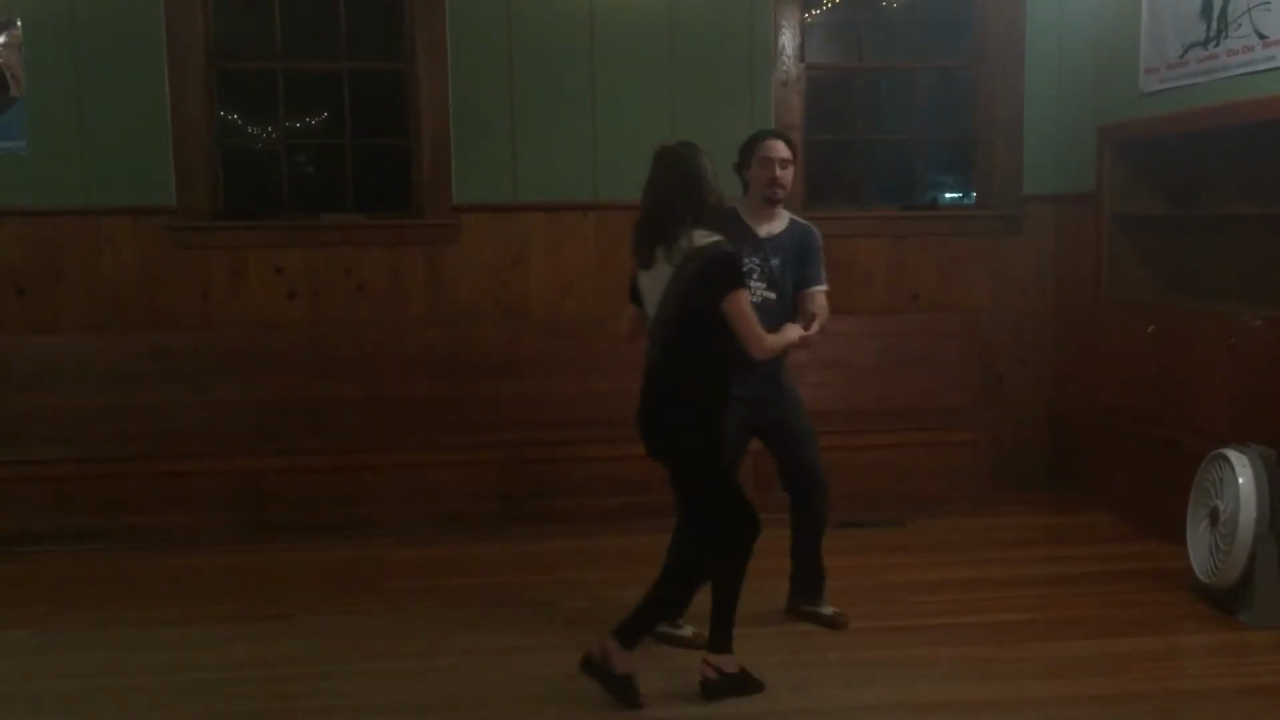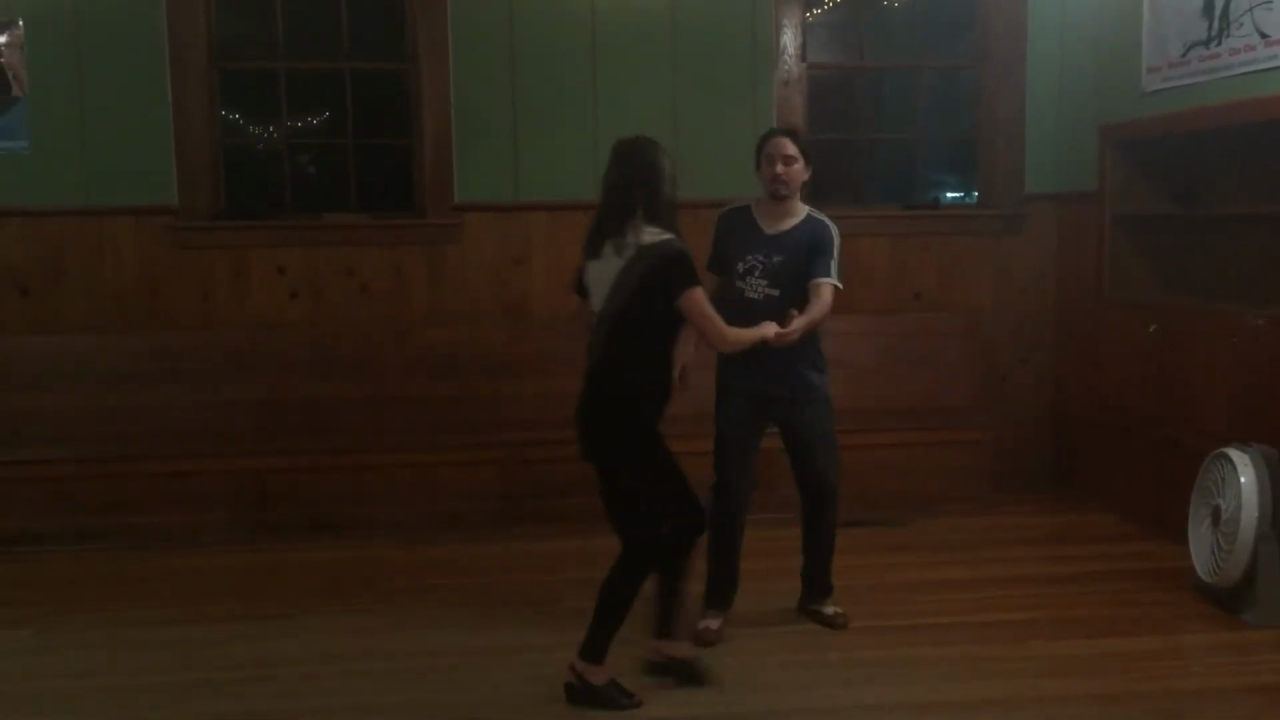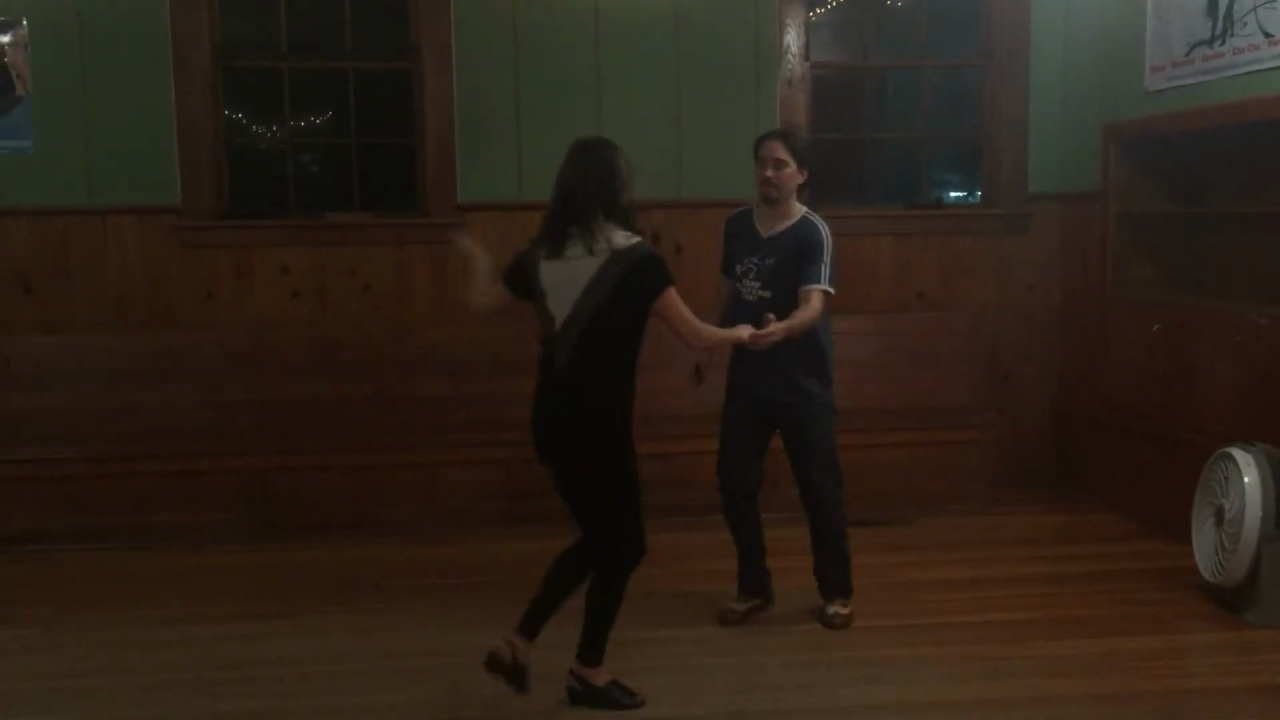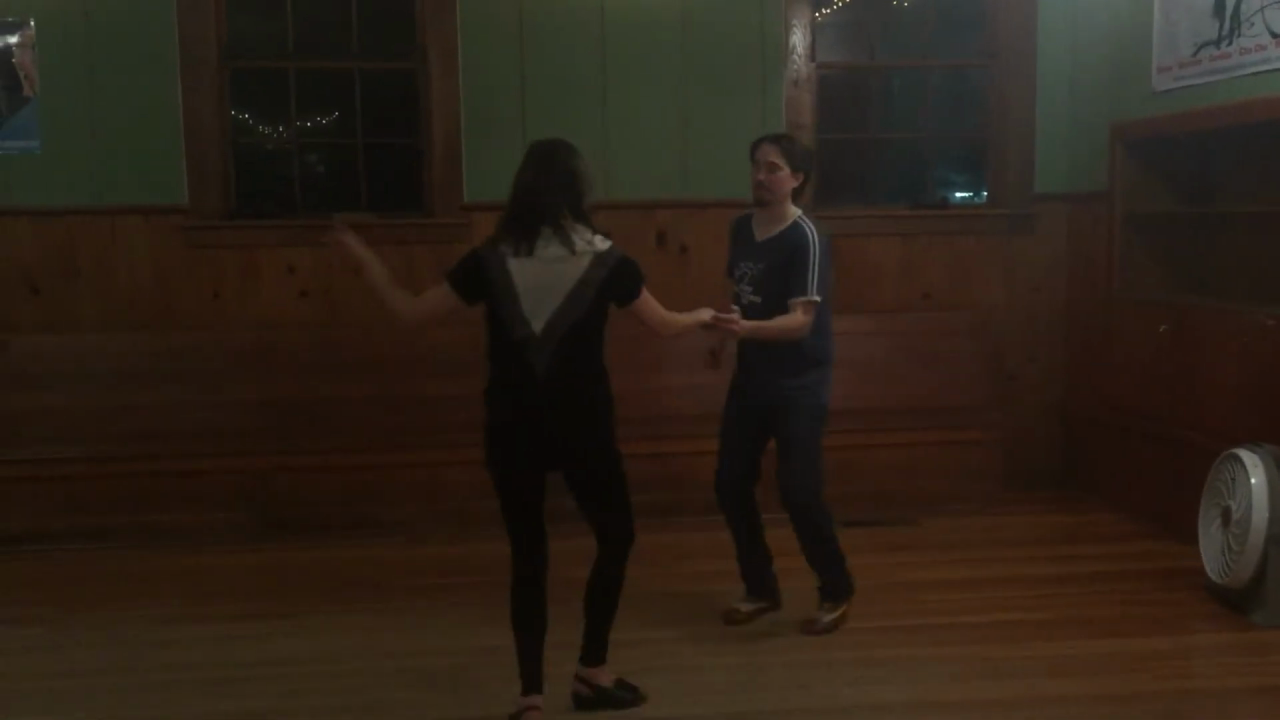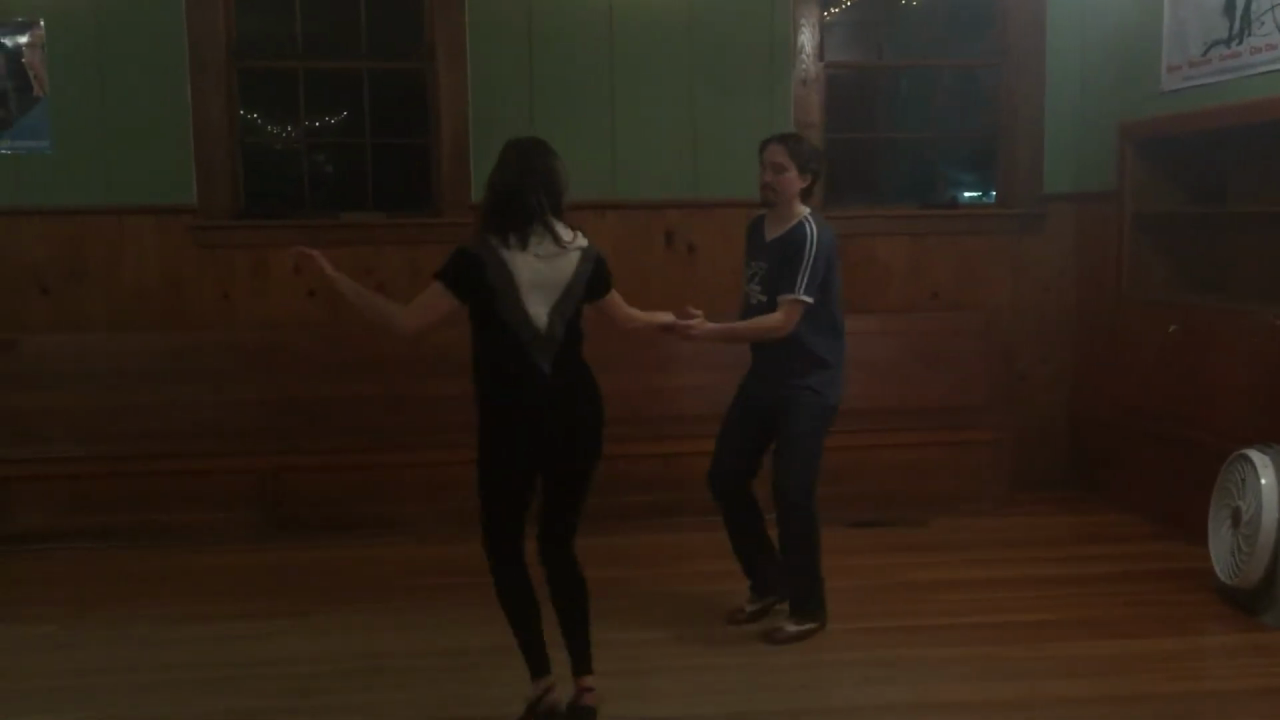
dt=0.2s
person 1, frame 1
left shoulder: (652, 257)
right shoulder: (716, 256)
right elbow: (758, 347)
right wrist: (793, 332)
left hip: (666, 411)
right hip: (691, 417)
left knee: (735, 527)
right knee: (706, 541)
left ankle: (721, 664)
right ankle: (614, 651)
person 1, frame 2
left shoulder: (598, 251)
right shoulder: (665, 254)
left elbow: (582, 302)
right elbow: (720, 338)
right wrist: (767, 330)
left hip: (606, 410)
right hip: (623, 417)
left knee: (685, 519)
right knee: (641, 540)
left ankle: (668, 644)
right ankle: (588, 670)
person 1, frame 3
left shoulder: (541, 255)
right shoulder: (636, 257)
left elbow: (481, 300)
right elbow: (696, 336)
left wrist: (478, 257)
right wrist: (740, 333)
left hip: (553, 418)
right hip: (598, 422)
left knee: (598, 537)
right knee: (625, 543)
left ankle: (518, 643)
right ankle: (591, 672)
person 1, frame 4
left shoulder: (492, 259)
right shoulder: (605, 258)
left elbow: (412, 310)
right elbow: (664, 324)
left wrist: (365, 258)
right wrist: (705, 316)
left hip: (513, 426)
right hip: (583, 423)
left knee: (528, 554)
right knee: (617, 539)
right ankle: (594, 672)
person 1, frame 5
left shoulder: (480, 257)
right shoulder: (580, 253)
left elbow: (408, 321)
right elbow: (627, 318)
left wrist: (336, 277)
right wrist: (667, 320)
left hip: (513, 423)
right hip: (578, 417)
left knee: (504, 550)
right knee: (558, 545)
person 2, frame 1
left shoulder: (803, 237)
left elbow: (816, 301)
left wrist: (816, 324)
left hip: (772, 382)
left knee: (811, 484)
left ankle: (806, 594)
right ankle: (672, 612)
person 2, frame 2
left shoulder: (820, 231)
right shoulder: (730, 223)
left elbow: (824, 299)
right elbow: (717, 292)
left wrist: (800, 326)
right wrist: (690, 343)
left hip: (802, 381)
right hip: (740, 379)
left knee: (821, 486)
right knee: (731, 488)
left ankle: (817, 594)
right ankle: (717, 602)
person 2, frame 3
left shoulder: (813, 233)
right shoulder: (735, 226)
left elbow: (814, 307)
left wrist: (780, 331)
left hip: (803, 384)
right hip: (748, 380)
left knee: (820, 488)
right knee: (735, 484)
left ankle: (836, 591)
right ankle: (754, 587)
person 2, frame 4
left shoulder: (805, 237)
right shoulder: (740, 228)
left elbow: (801, 321)
left wrist: (747, 329)
right wrist: (727, 335)
left hip: (800, 384)
right hip: (750, 378)
left knee: (798, 490)
right knee: (730, 486)
left ankle: (836, 591)
right ankle: (762, 589)
person 2, frame 5
left shoulder: (812, 237)
right shoulder: (756, 229)
left elbow: (784, 321)
left wrist: (713, 331)
left hip: (810, 385)
right hip: (764, 378)
left knee: (792, 492)
right knee: (724, 476)
left ankle: (808, 609)
right ankle: (770, 582)
